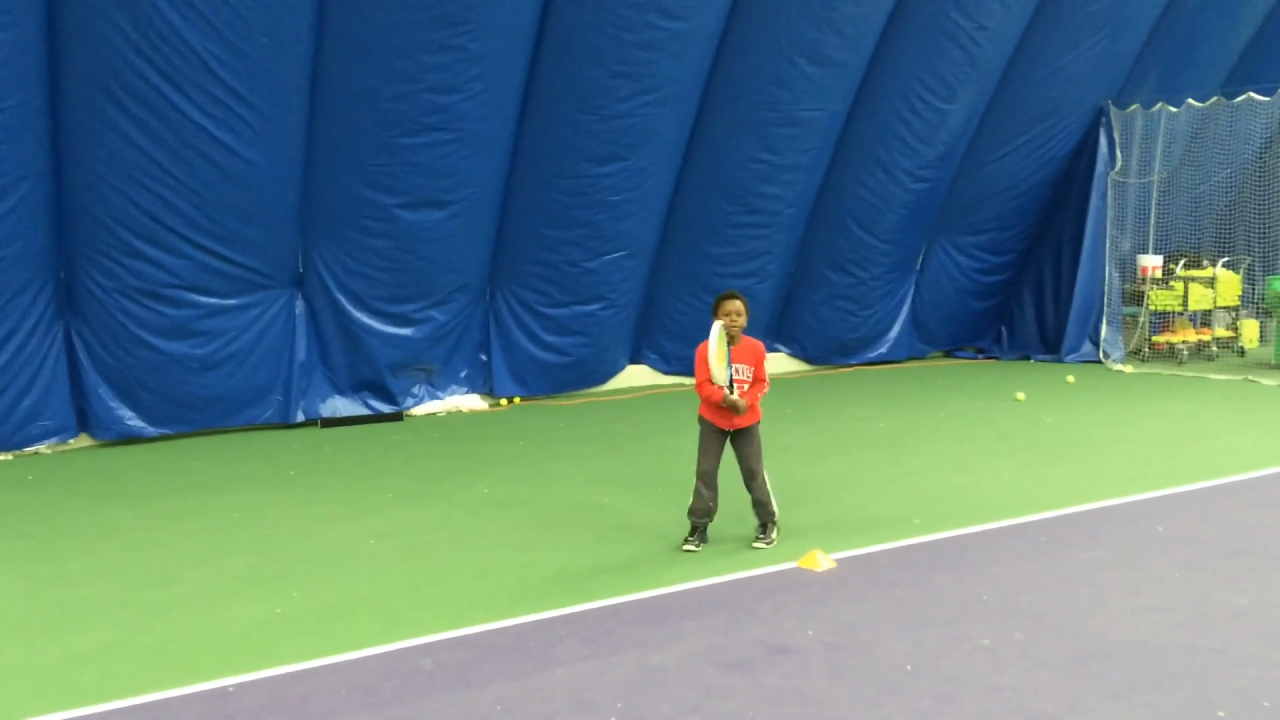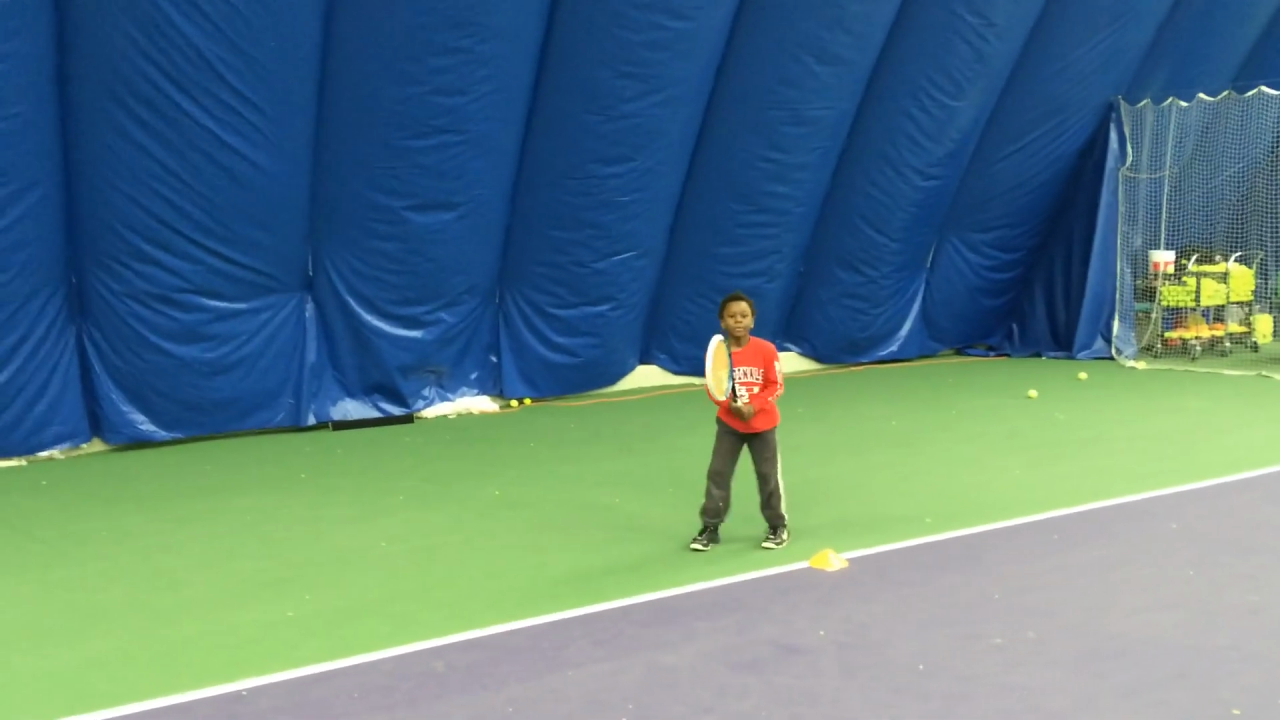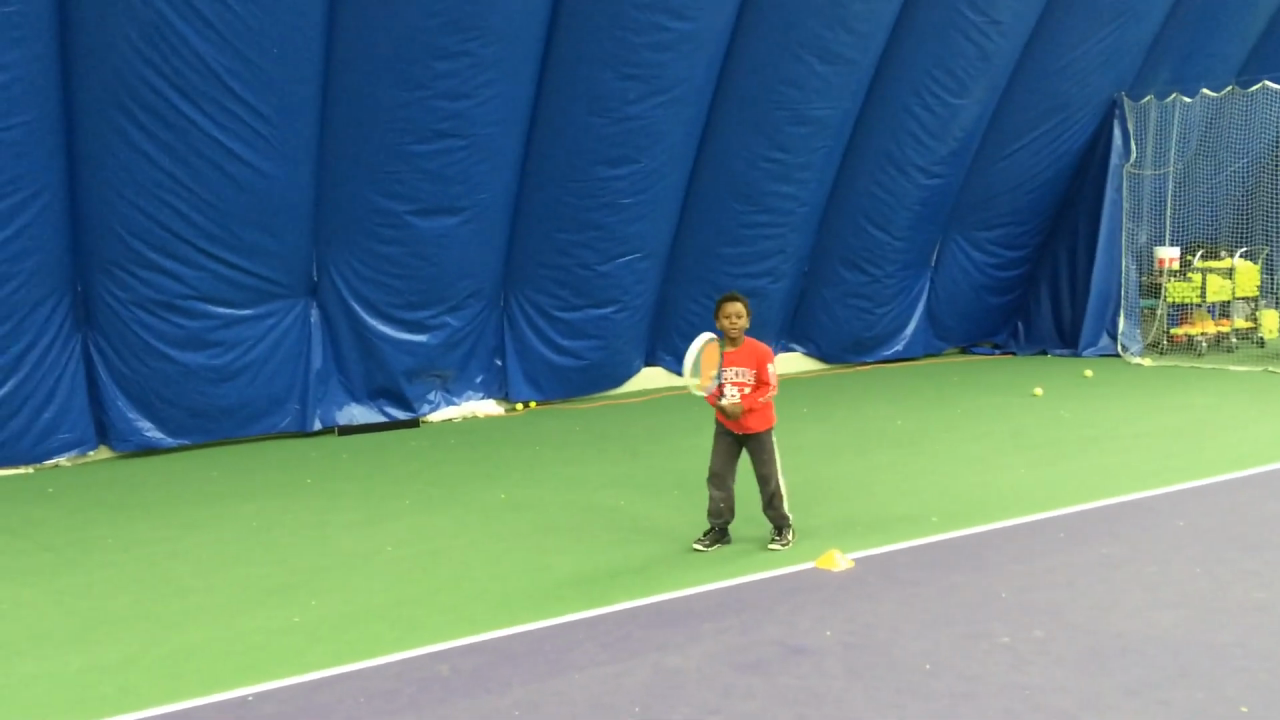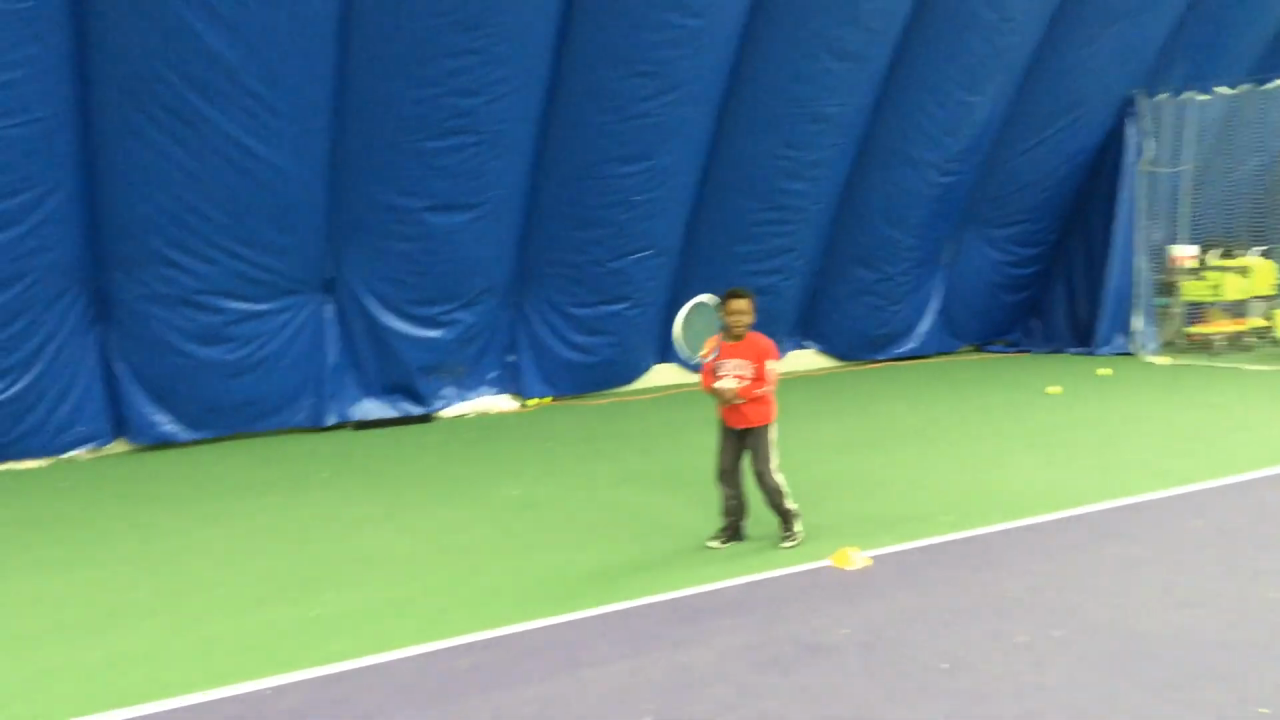
dt=0.2s
person 1, frame 1
left shoulder: (756, 348)
right shoulder: (705, 350)
left elbow: (762, 383)
right elbow: (702, 386)
left wrist: (746, 401)
right wrist: (724, 399)
left hip: (747, 421)
right hip: (712, 421)
left knee: (754, 471)
right knee: (705, 473)
left ankle: (768, 523)
right ankle: (699, 528)
person 1, frame 2
left shoulder: (766, 350)
left elbow: (776, 386)
left wrist: (754, 406)
right wrist: (731, 404)
left hip: (762, 424)
right hip: (728, 424)
left knee: (768, 475)
right knee: (718, 473)
left ankle: (778, 526)
right ankle: (711, 527)
person 1, frame 3
left shoulder: (761, 352)
left elbow: (769, 388)
left wrist: (742, 405)
right wrist: (719, 404)
left hip: (758, 426)
right hip: (725, 425)
left knee: (768, 476)
right knee: (718, 475)
left ankle: (783, 526)
right ankle: (719, 528)
person 1, frame 4
left shoulder: (763, 346)
right shoulder: (716, 345)
left elbow: (767, 384)
right elbow: (707, 377)
left wrist: (737, 392)
right wrist: (715, 389)
left hip: (759, 421)
right hip: (729, 420)
left knee: (766, 471)
right knee: (727, 472)
left ankle: (791, 519)
right ankle: (733, 525)
